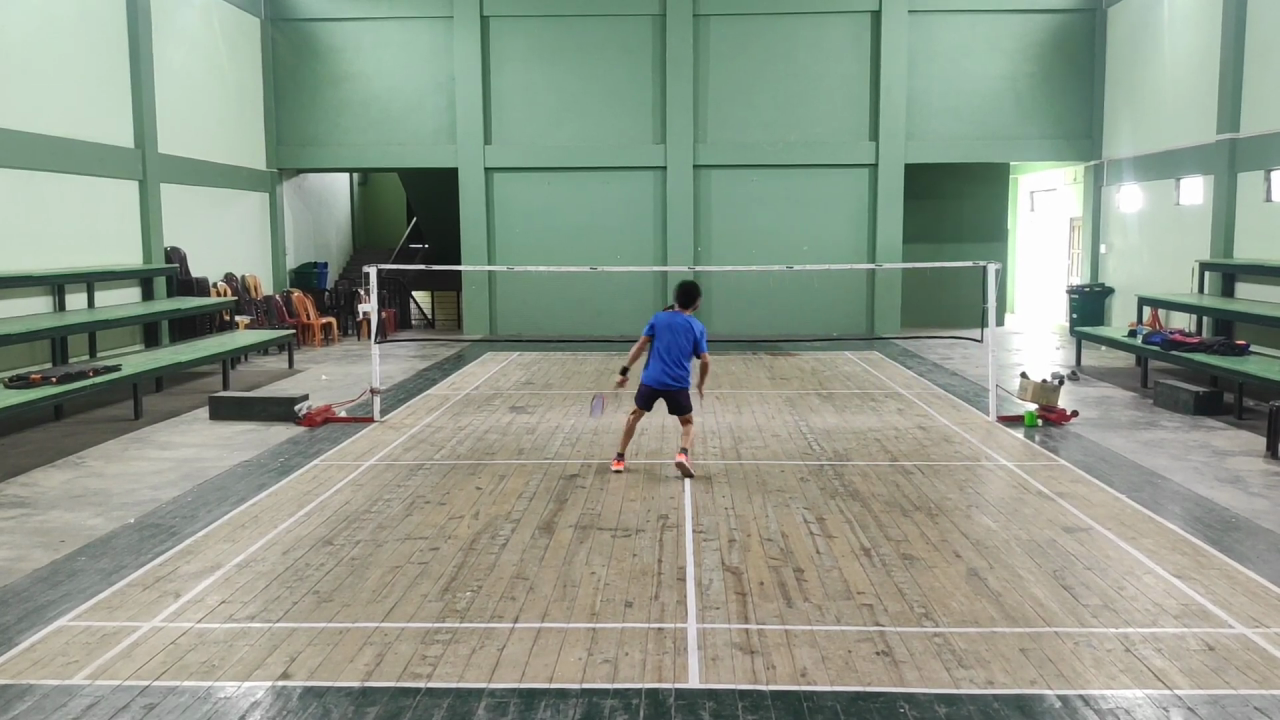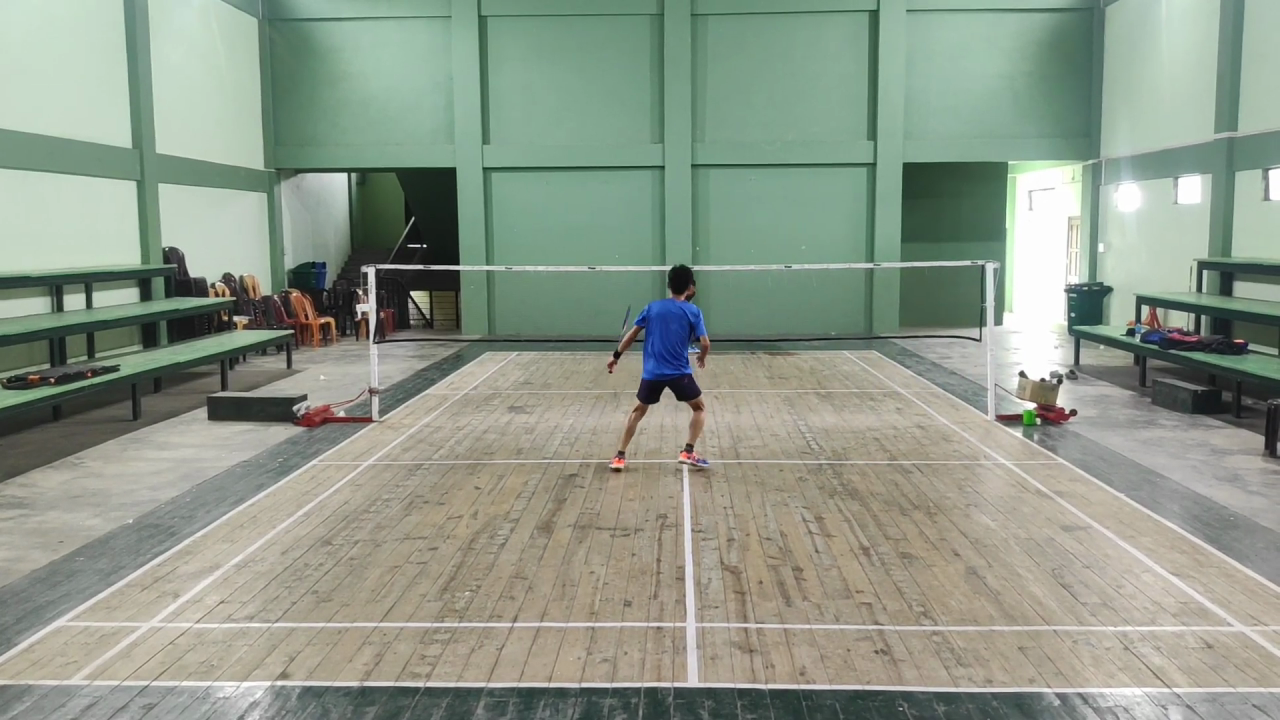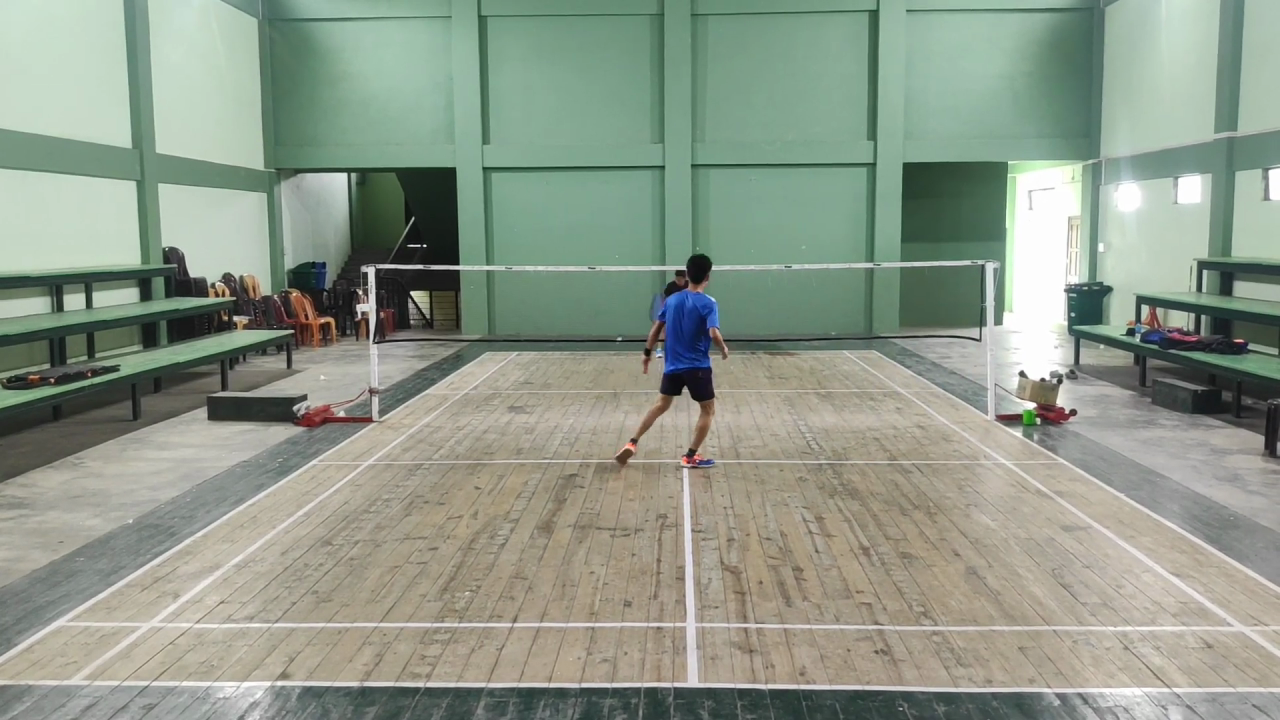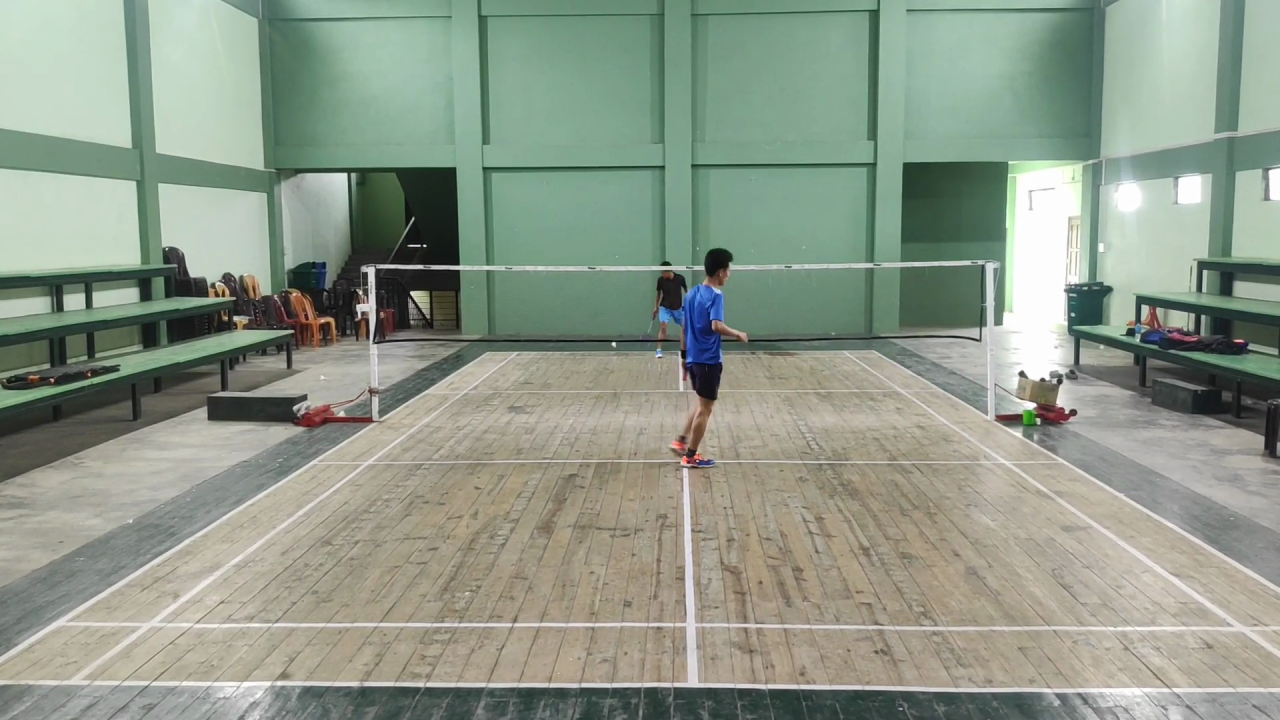
dt=0.2s
person 1, frame 1
left shoulder: (659, 319)
right shoulder: (698, 328)
left elbow: (640, 346)
right elbow: (705, 361)
left wrist: (624, 372)
right wrist: (701, 384)
left hip: (651, 380)
right hip: (678, 384)
left knee: (636, 415)
right knee: (687, 424)
left ankle: (619, 459)
right ankle: (682, 454)
person 1, frame 2
left shoulder: (653, 308)
right shoulder: (693, 312)
left elbow: (631, 334)
right elbow: (705, 343)
left wrist: (616, 356)
right wrist: (701, 359)
left hip: (652, 372)
right hip: (679, 373)
left knee: (638, 412)
right knee: (699, 408)
left ankle: (620, 457)
right ankle: (688, 452)
person 1, frame 3
left shoulder: (671, 301)
right shoulder: (708, 303)
left elbow: (655, 330)
right elbow: (714, 335)
left wrist: (647, 353)
right wrist: (723, 348)
left hip: (673, 365)
right hip: (697, 366)
left knee: (660, 406)
right knee: (708, 411)
left ankle: (631, 444)
right ankle: (690, 456)
person 1, frame 4
left shoulder: (691, 294)
right shoulder: (714, 296)
left elbow: (686, 328)
right elbow: (716, 326)
left wrist: (685, 355)
right wrist: (737, 334)
left hip: (695, 358)
right hip: (707, 360)
left knee: (703, 404)
right knee: (705, 407)
left ankle: (681, 440)
right ankle: (689, 455)
